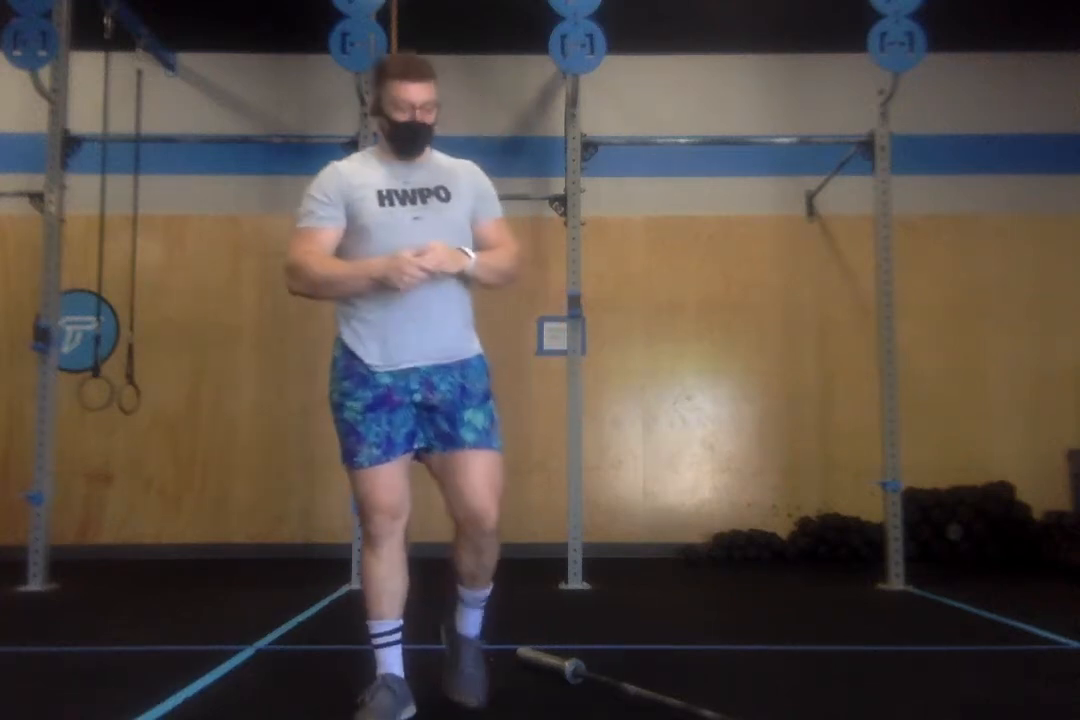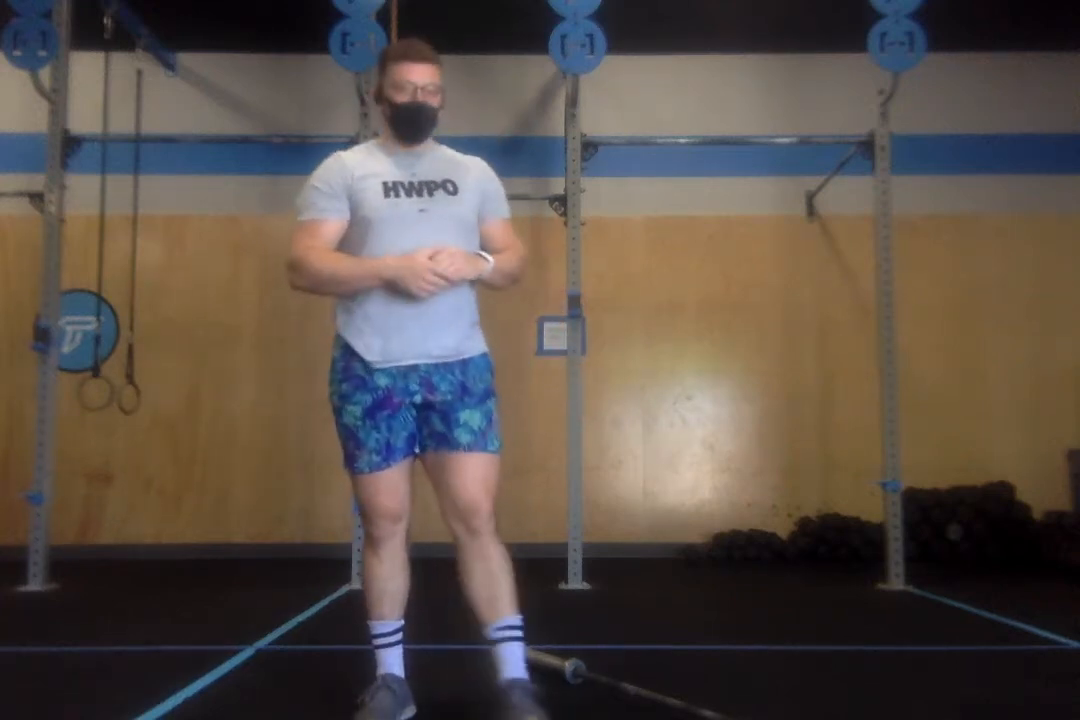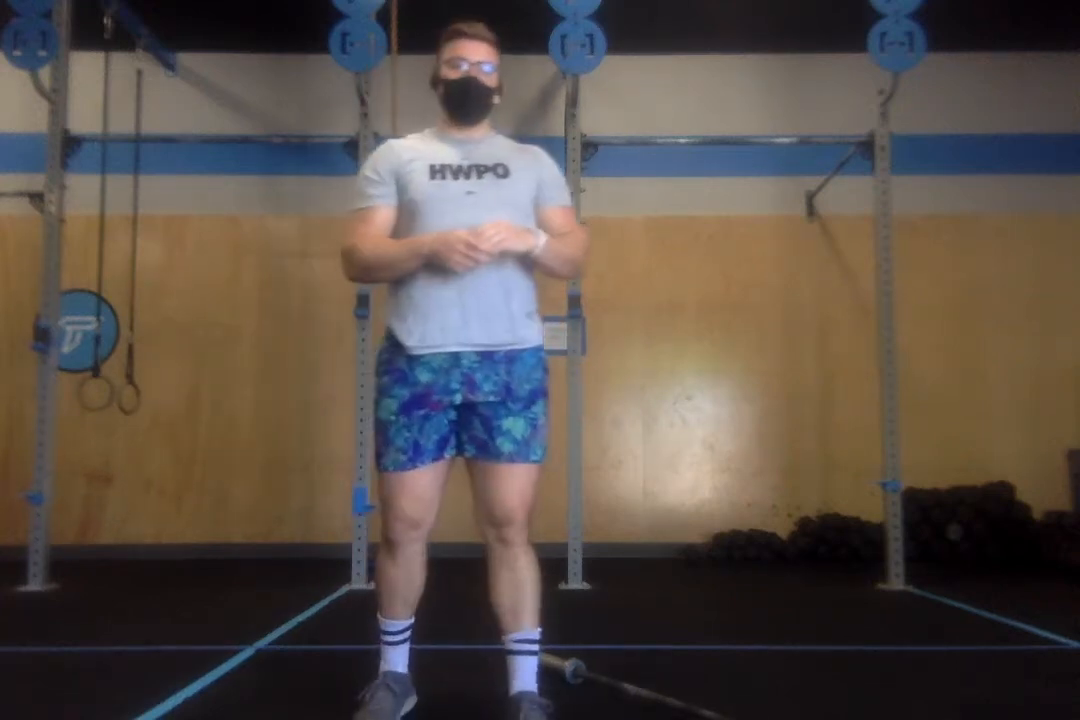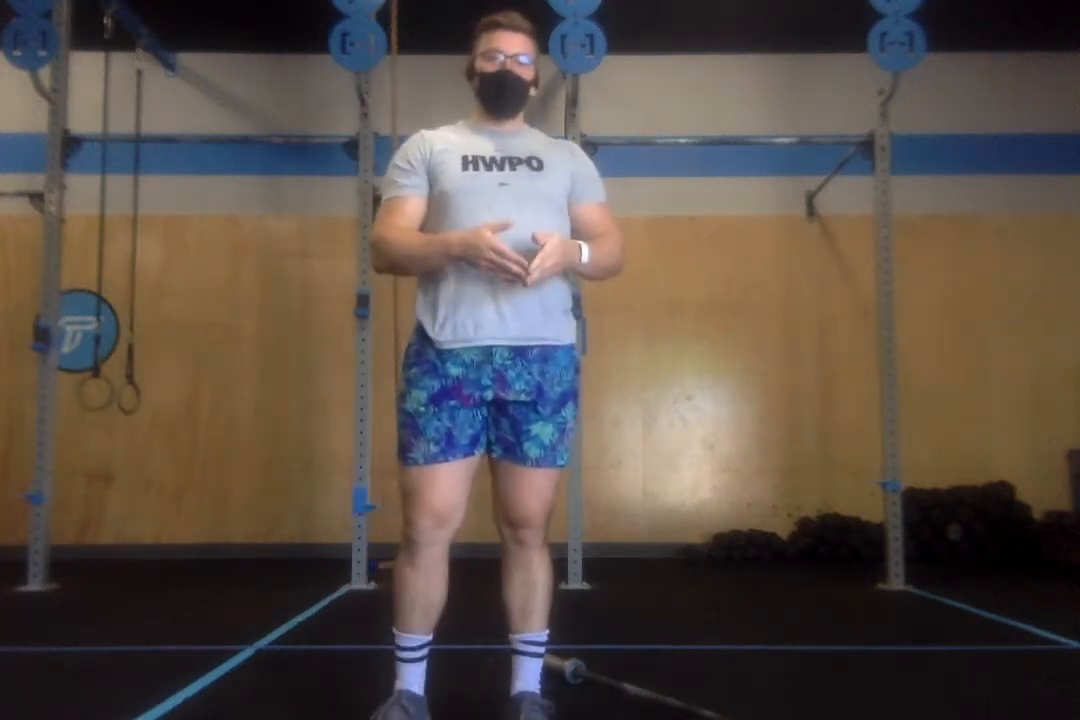
dt=0.4s
person 1, frame 1
left shoulder: (467, 176)
right shoulder: (341, 178)
left elbow: (508, 261)
right elbow: (300, 271)
left wrist: (461, 258)
right wrist: (380, 268)
left hip: (458, 368)
right hip: (370, 374)
left knee: (481, 514)
right knee: (383, 522)
left ankle: (466, 629)
person 1, frame 2
left shoulder: (474, 173)
right shoulder: (342, 171)
left elbow: (515, 260)
right elbow: (304, 267)
left wrist: (478, 263)
right wrist: (390, 267)
left hip: (461, 367)
right hip: (370, 372)
left knee: (475, 518)
right knee: (384, 523)
person 1, frame 3
left shoulder: (533, 162)
right shoulder: (394, 158)
left elbow: (576, 254)
right elbow: (356, 258)
left wrist: (526, 238)
right wrist: (431, 245)
left hip: (511, 363)
right hip: (415, 363)
left knee: (509, 527)
right knee: (405, 526)
person 1, frame 4
left shoulder: (567, 157)
right shoulder: (426, 148)
left elbow: (612, 250)
right elbow: (385, 248)
left wrist: (572, 251)
right wrist: (459, 244)
left hip: (543, 360)
right hip: (445, 359)
left knee: (526, 529)
right knee: (428, 526)
